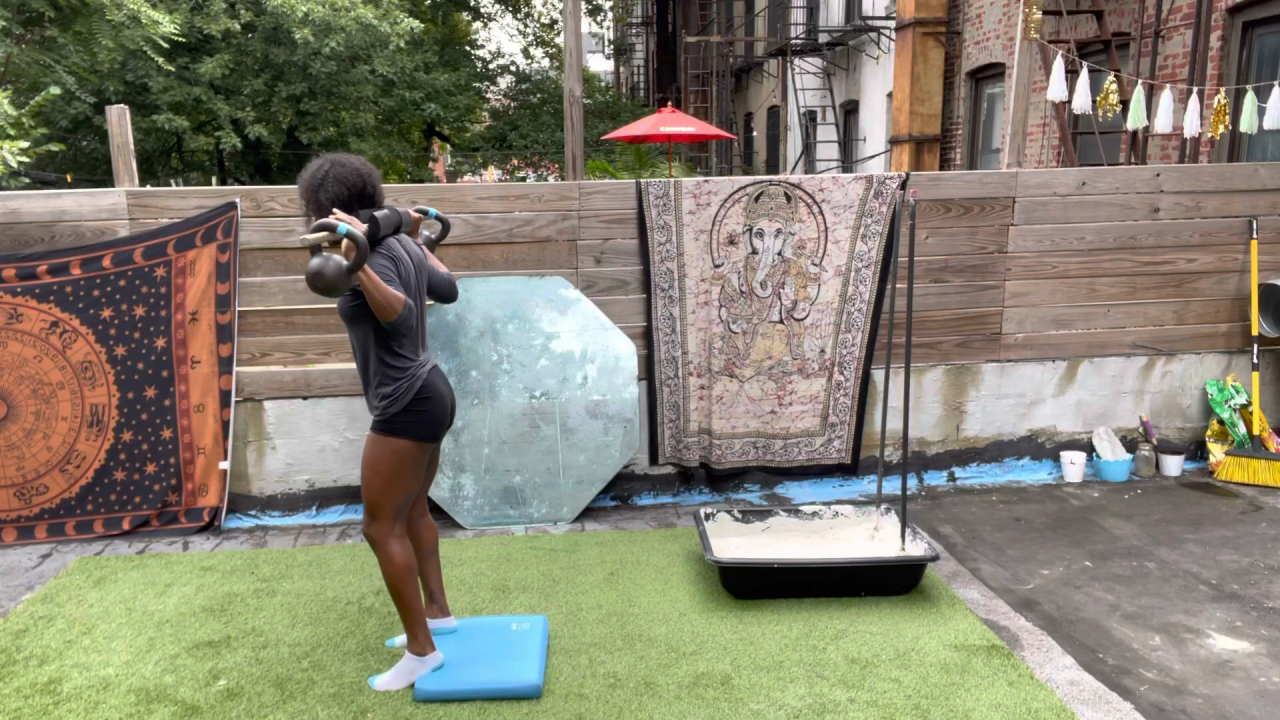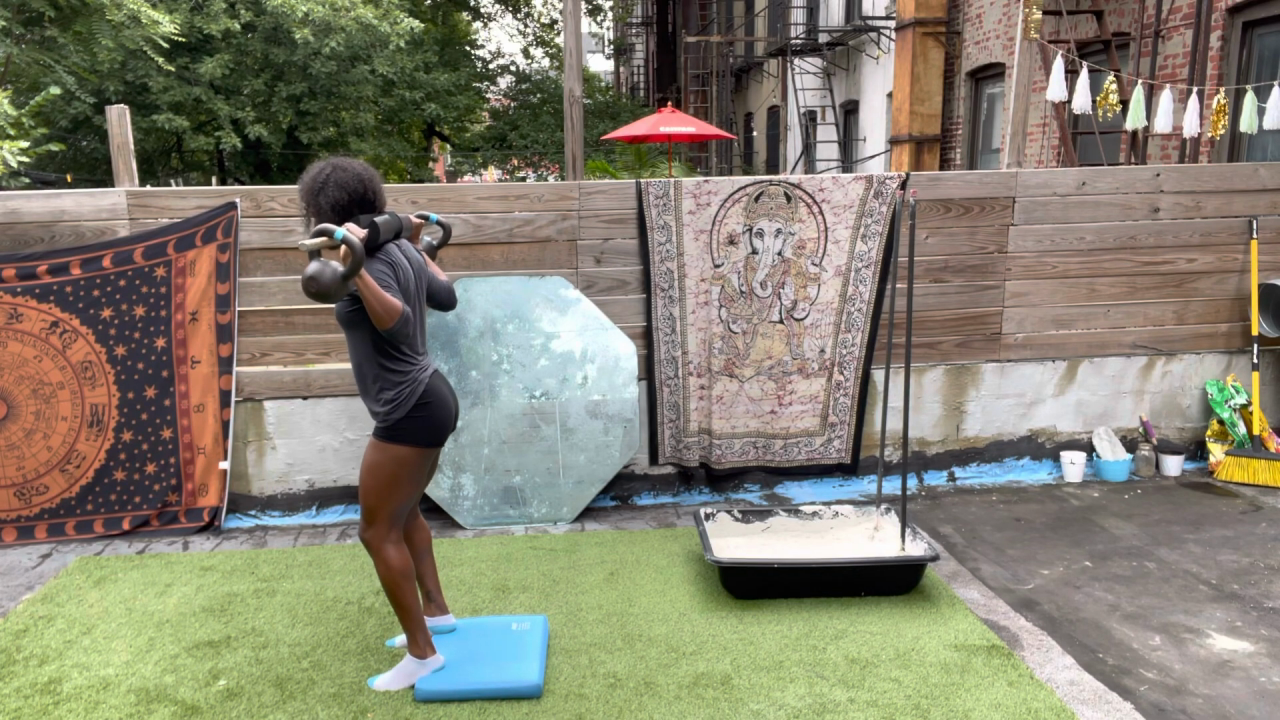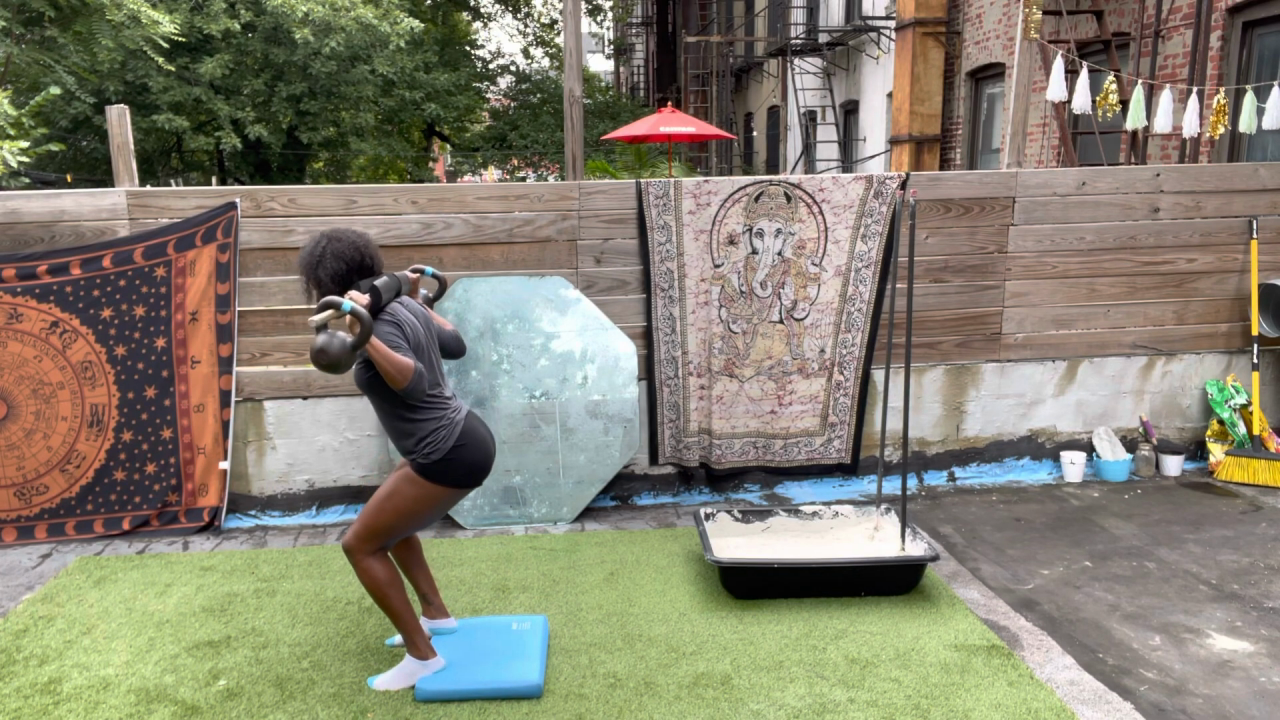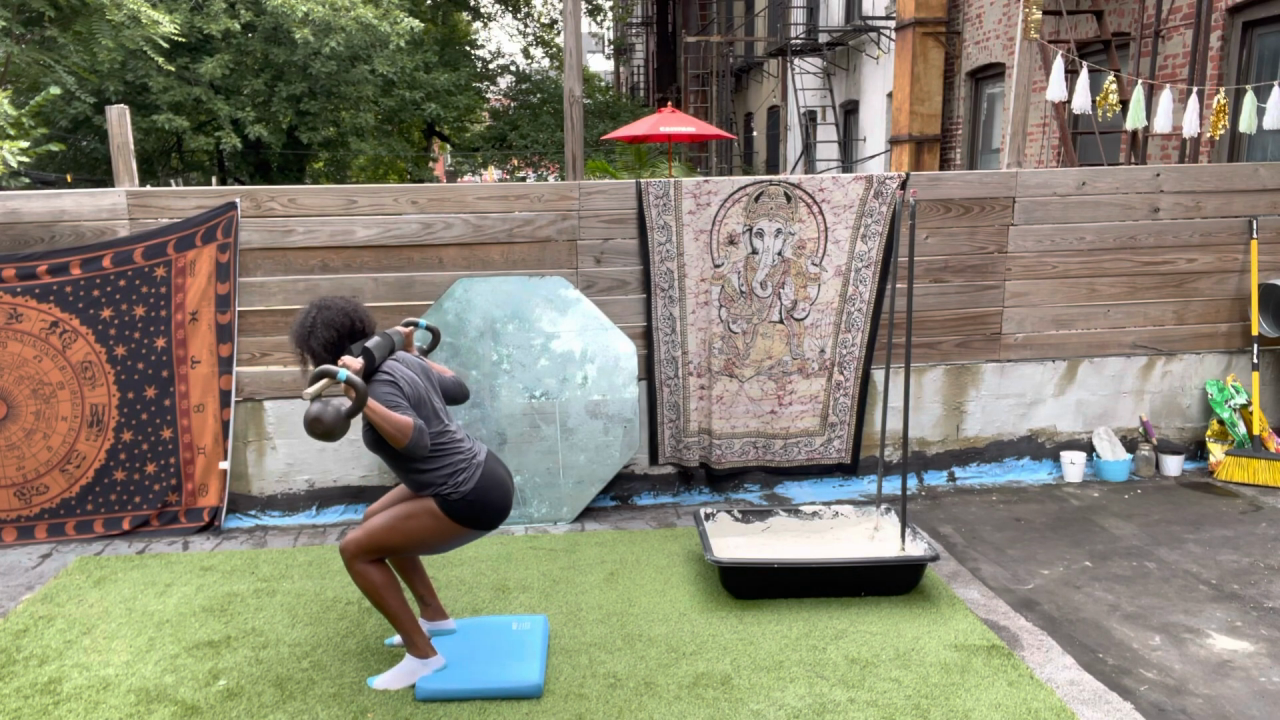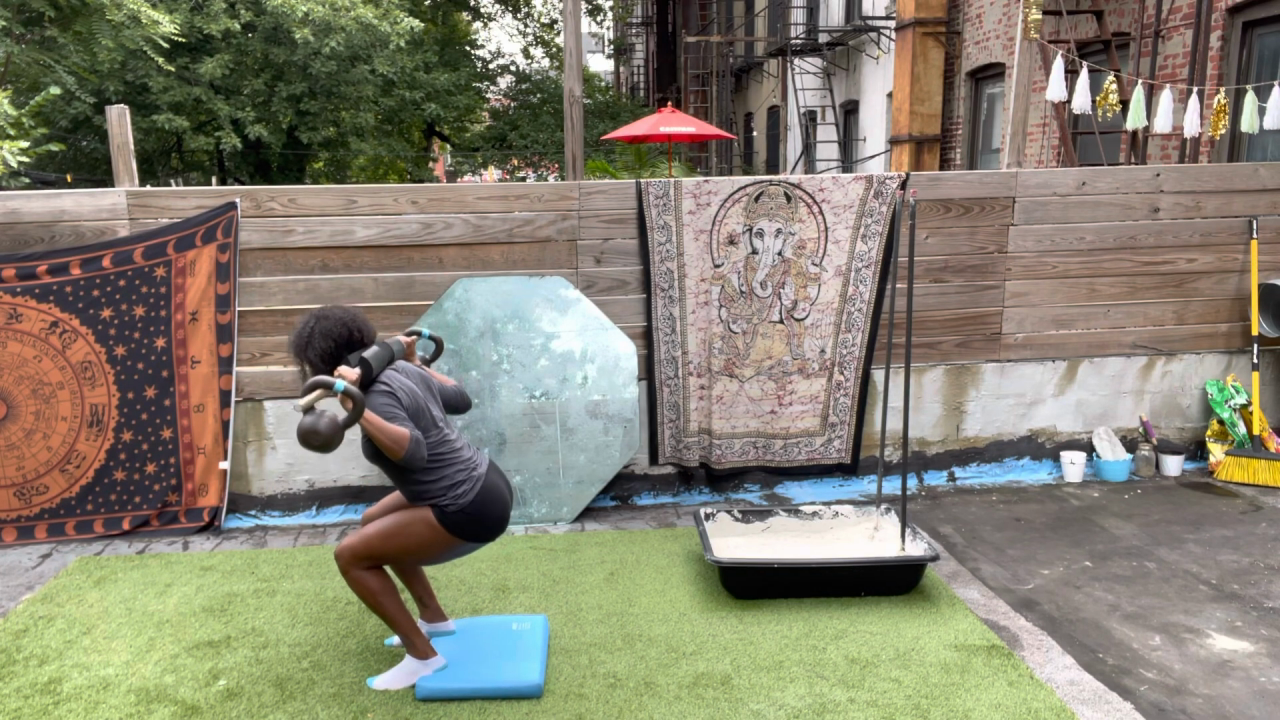
dt=1s
person 1, frame 1
left shoulder: (374, 253)
right shoulder: (400, 244)
left elbow: (401, 317)
right elbow: (448, 289)
left wrist: (357, 265)
left hip: (407, 407)
right hip: (428, 395)
left knee: (380, 527)
right knee: (411, 511)
left ankle: (422, 648)
right ankle: (438, 612)
person 1, frame 2
left shoulder: (374, 260)
right shoulder: (399, 250)
left elbow: (399, 325)
right elbow: (447, 297)
left wrist: (355, 271)
left hip: (410, 412)
right hip: (429, 400)
left knee: (378, 532)
right knee: (402, 514)
left ankle: (422, 653)
right ankle: (436, 611)
person 1, frame 3
left shoulder: (380, 323)
right shoulder: (403, 308)
left elbow: (416, 385)
right elbow: (456, 346)
left wrist: (363, 339)
left hip: (450, 457)
right hip: (464, 440)
left knee: (360, 544)
right knee: (387, 519)
left ankle: (422, 655)
right ankle: (436, 615)
person 1, frame 4
left shoulder: (379, 385)
right shoulder: (401, 363)
left elbow: (417, 442)
right elbow: (459, 391)
left wrist: (361, 401)
left hip: (473, 500)
right hip: (481, 476)
left knee: (356, 548)
right knee: (376, 522)
left ankle: (422, 654)
right ankle: (434, 616)
person 1, frame 5
left shoulder: (376, 396)
right shoulder: (401, 372)
left elbow: (414, 453)
right elbow: (461, 400)
left wrist: (357, 411)
left hip: (471, 511)
right hip: (485, 486)
left knee: (351, 554)
right knee: (373, 525)
left ankle: (423, 655)
right ankle: (434, 618)
